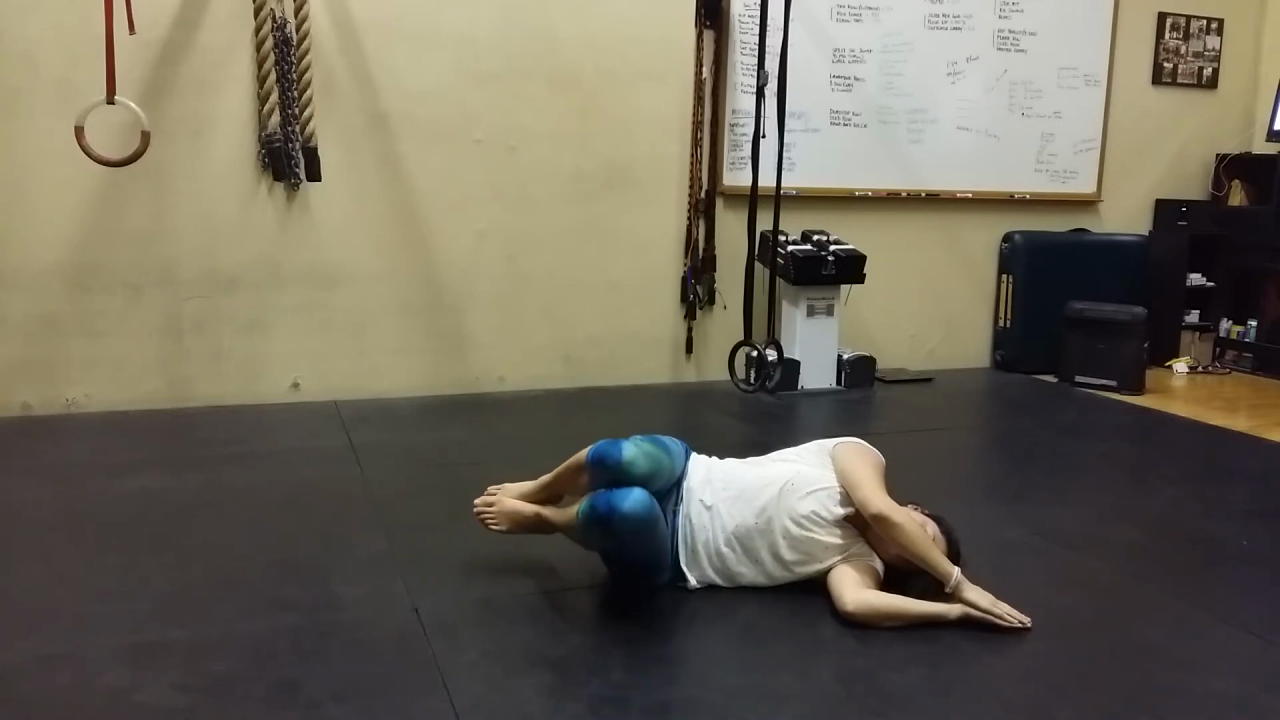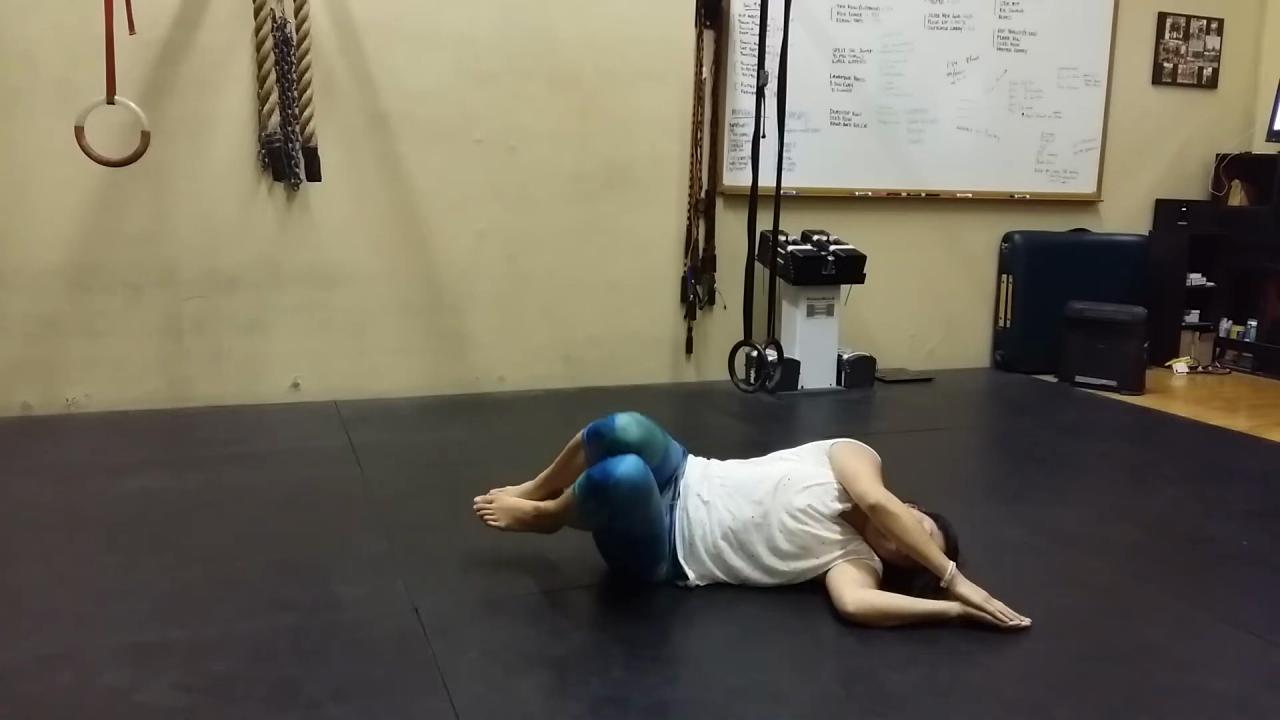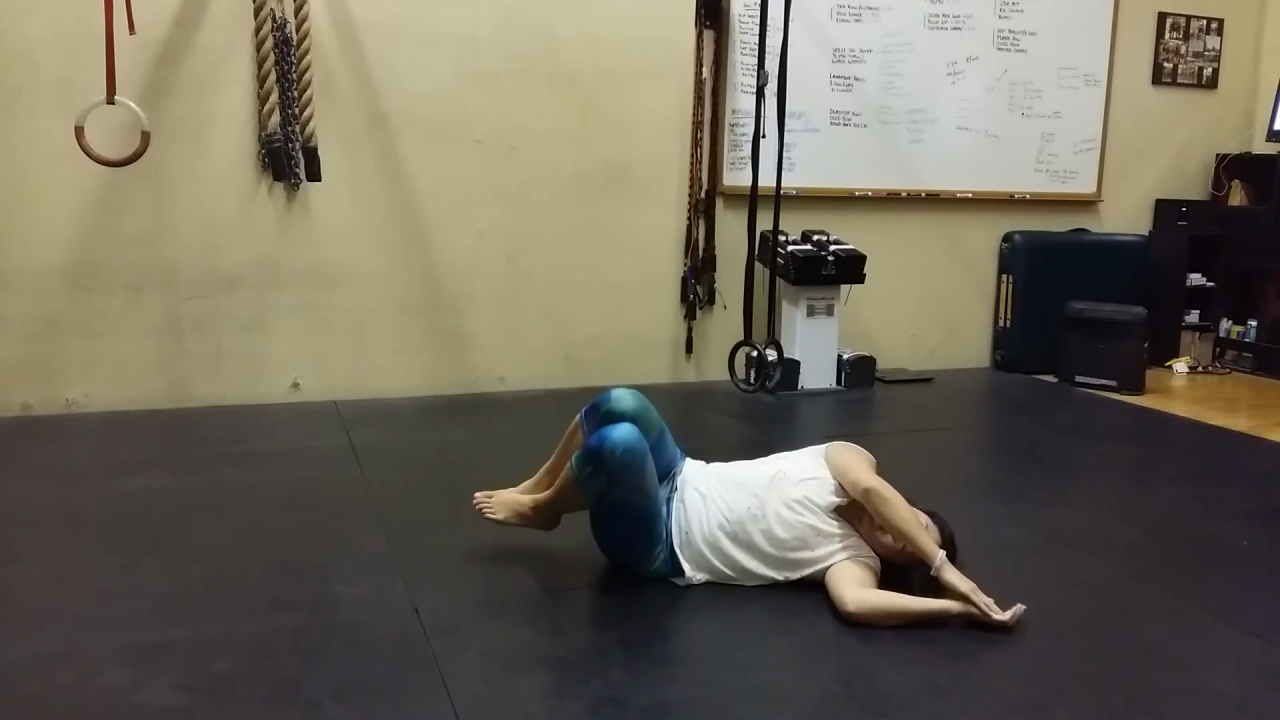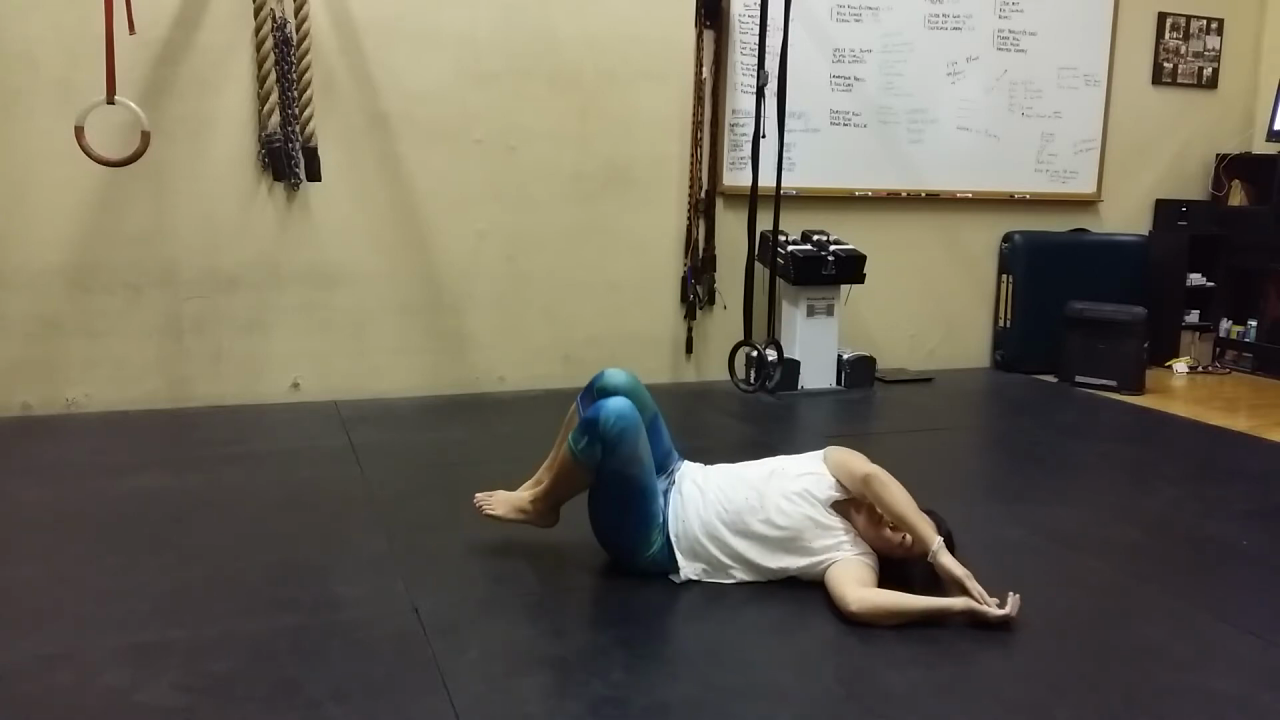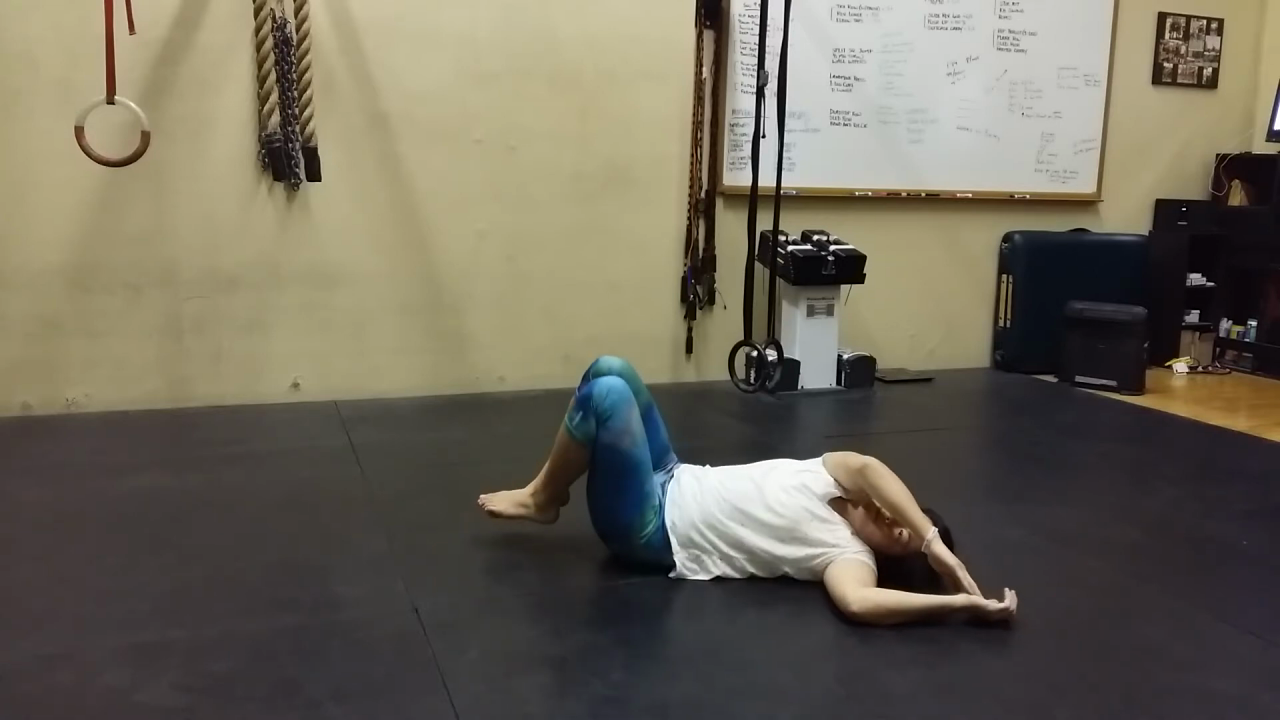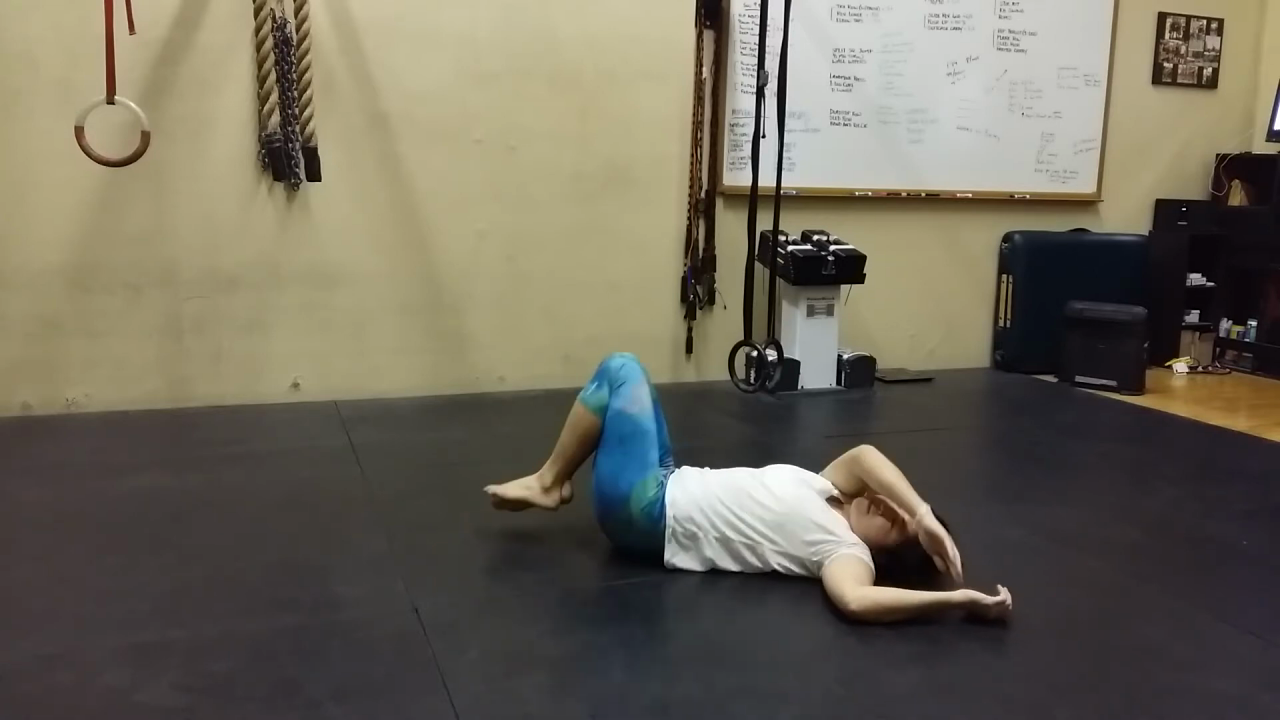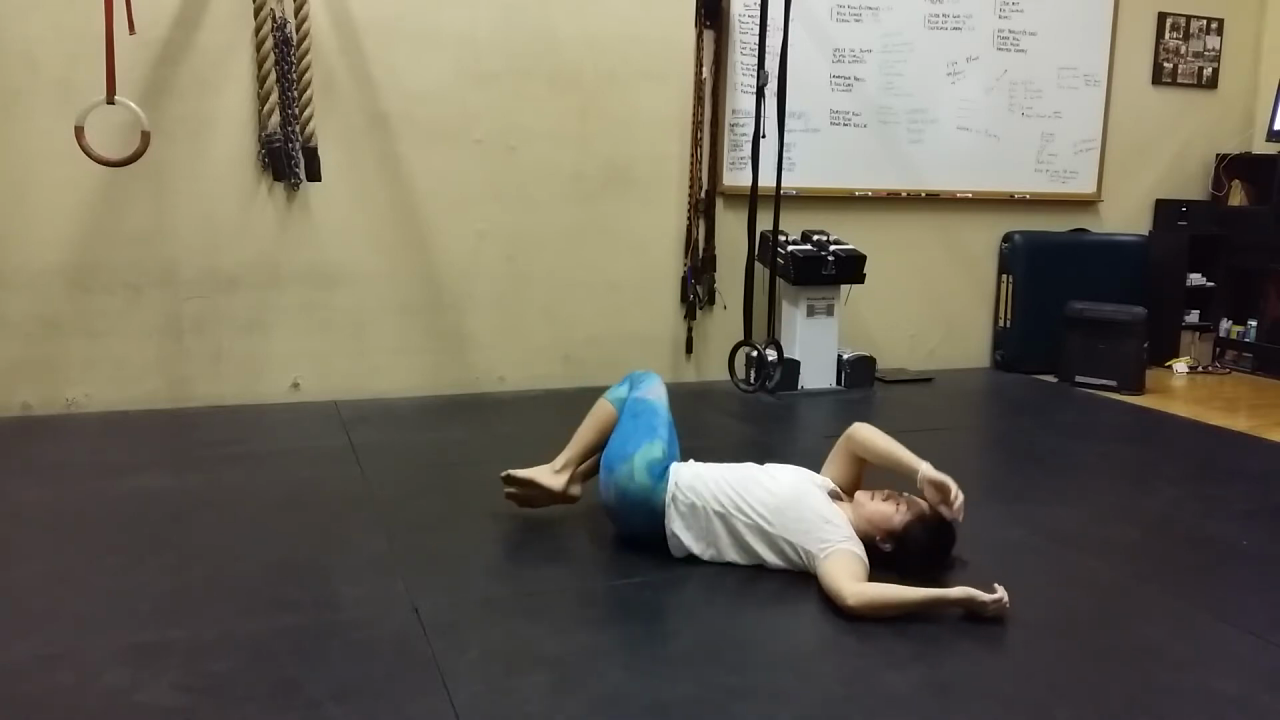
dt=0.3s
person 1, frame 1
left shoulder: (860, 558)
right shoulder: (859, 456)
left elbow: (854, 603)
right elbow: (882, 509)
left wrist: (957, 608)
right wrist: (959, 581)
left hip: (666, 561)
right hip: (681, 479)
left knee: (630, 510)
right knee: (635, 461)
left ankle: (543, 518)
right ankle: (539, 494)
person 1, frame 2
left shoulder: (859, 560)
right shoulder: (856, 458)
left elbow: (855, 604)
right elbow: (877, 502)
left wrist: (956, 605)
right wrist: (953, 577)
left hip: (666, 556)
right hip: (680, 483)
left knee: (625, 477)
right knee: (625, 431)
left ankle: (542, 517)
right ankle: (537, 493)
person 1, frame 3
left shoulder: (855, 557)
right shoulder: (849, 462)
left elbow: (856, 603)
right elbow: (873, 489)
left wrist: (958, 604)
right wrist: (944, 565)
left hip: (659, 551)
right hip: (677, 481)
left knee: (620, 443)
right knee: (621, 406)
left ankle: (539, 510)
right ankle: (538, 489)
person 1, frame 4
left shoulder: (853, 555)
right shoulder: (837, 472)
left elbow: (858, 603)
right elbow: (872, 475)
left wrist: (960, 604)
right wrist: (940, 550)
left hip: (656, 543)
right hip: (676, 485)
left knee: (614, 417)
right knee: (614, 385)
left ankle: (540, 506)
right ankle: (540, 487)
person 1, frame 5
left shoulder: (851, 553)
right shoulder: (832, 480)
left elbow: (859, 603)
right elbow: (869, 468)
left wrist: (960, 601)
right wrist: (933, 539)
left hip: (653, 531)
right hip: (673, 483)
left knee: (607, 395)
right knee: (610, 372)
left ankle: (542, 500)
right ankle: (544, 489)
person 1, frame 6
left shoulder: (847, 551)
right shoulder: (831, 494)
left elbow: (858, 601)
right elbow: (863, 457)
left wrist: (958, 598)
right wrist: (925, 512)
left hip: (649, 516)
right hip: (670, 490)
left knee: (621, 374)
right knee: (621, 368)
left ankle: (547, 484)
right ankle: (551, 481)
person 1, frame 7
left shoulder: (843, 546)
right shoulder: (833, 493)
left elbow: (852, 596)
right elbow: (856, 434)
left wrist: (955, 596)
right wrist: (925, 470)
left hip: (650, 494)
right hip: (675, 483)
left knee: (642, 384)
right knee: (643, 384)
left ankle: (560, 472)
right ankle: (566, 475)
